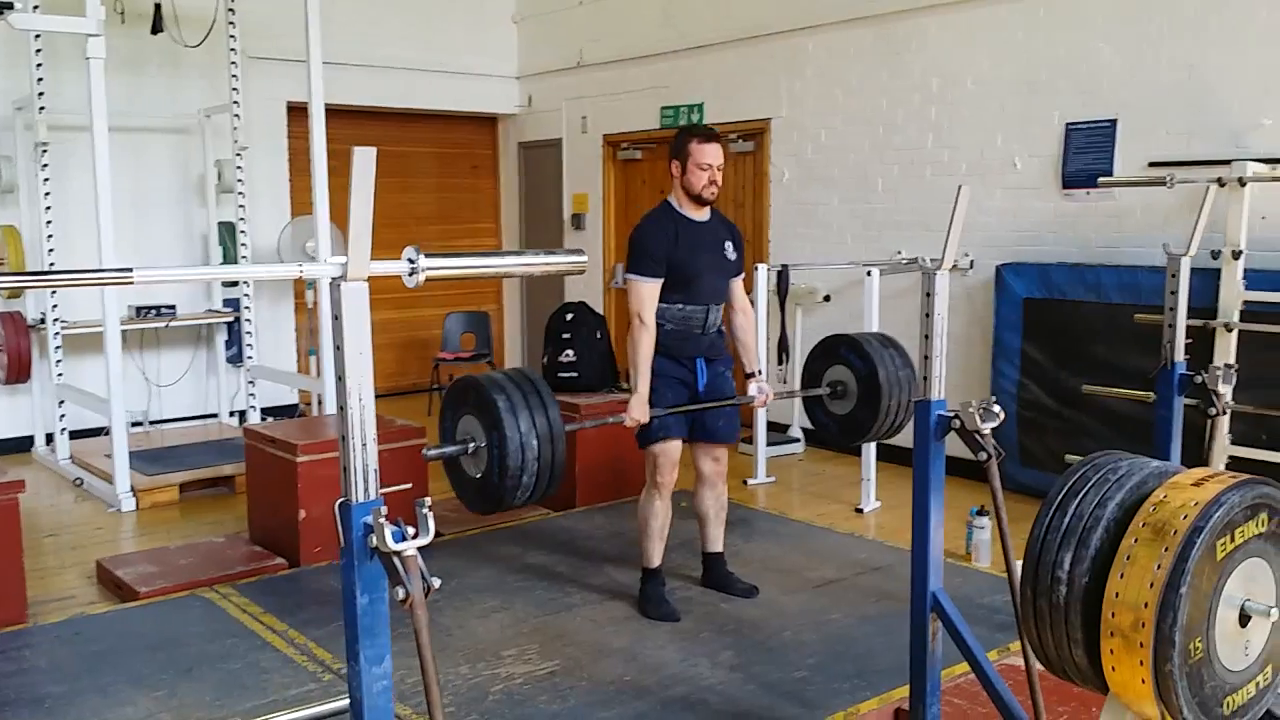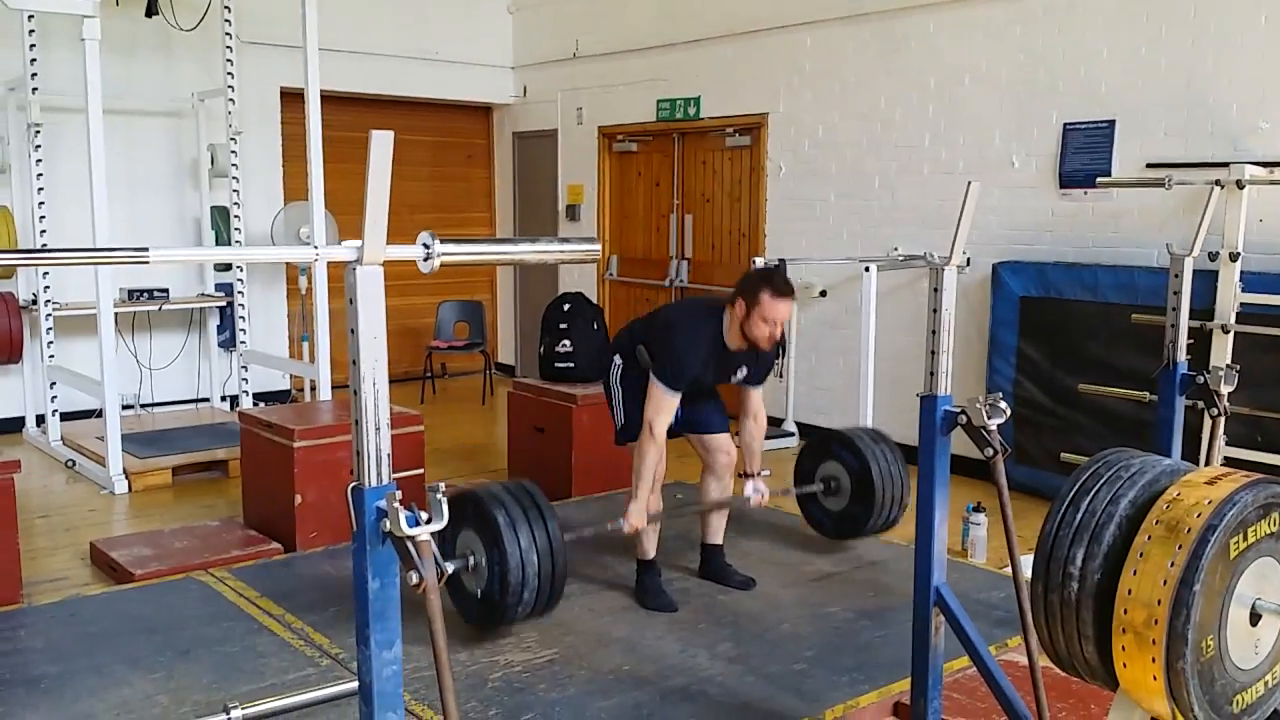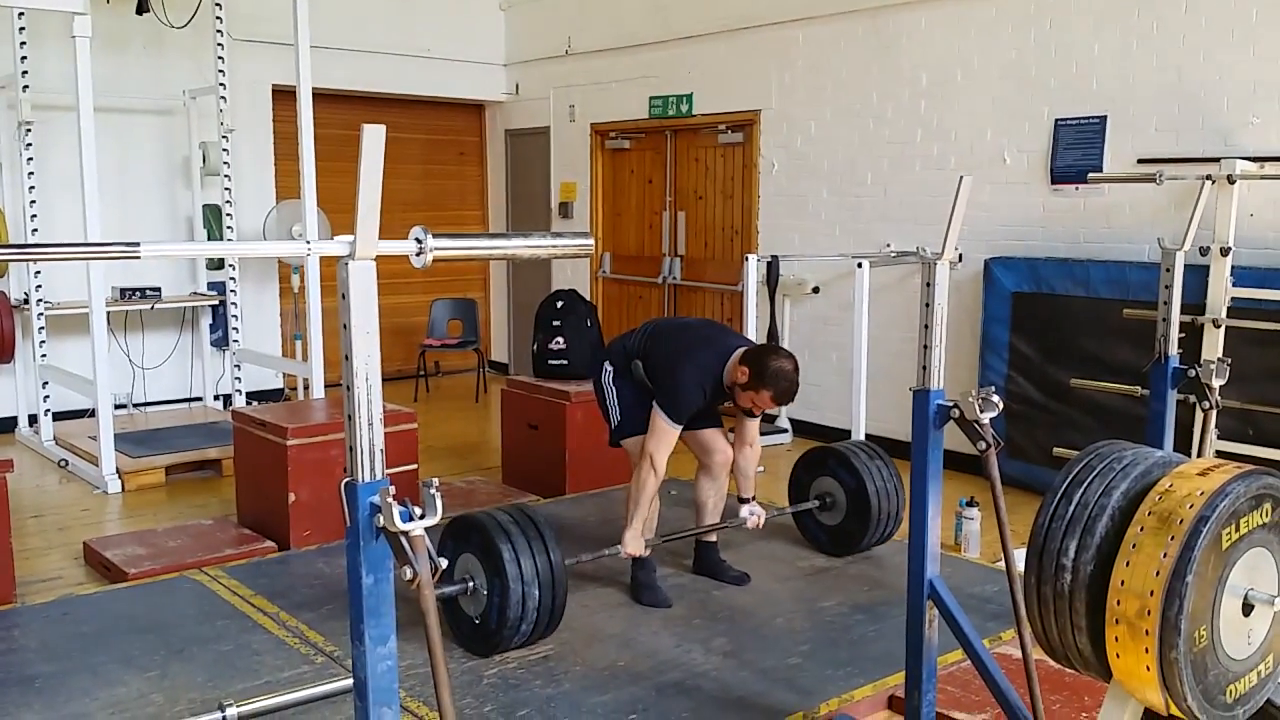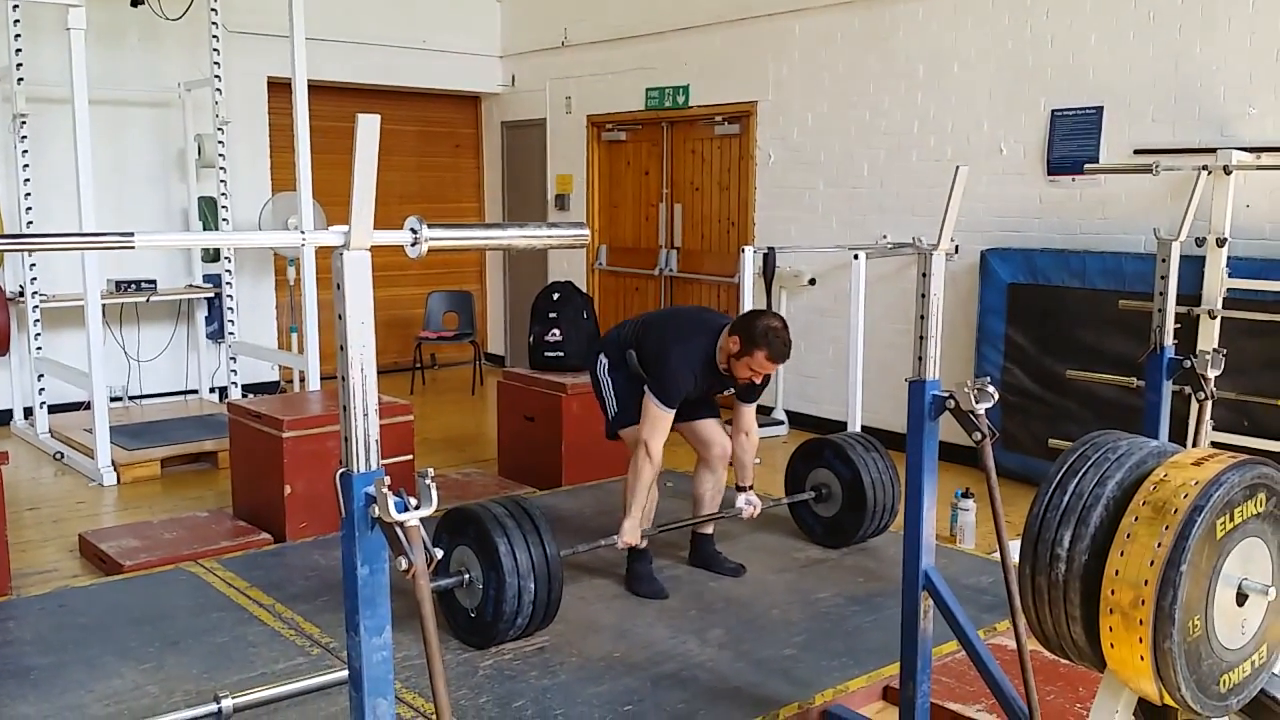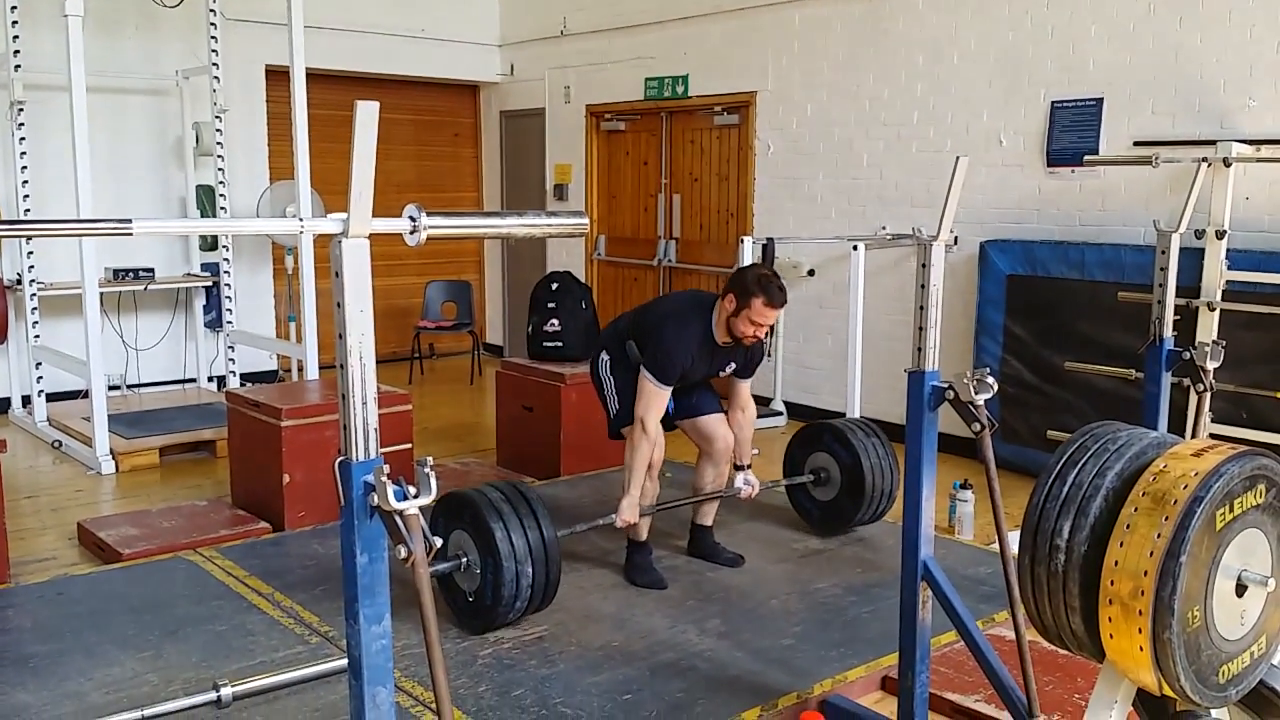
dt=0.5s
person 1, frame 1
left shoulder: (727, 232)
right shoulder: (655, 231)
left elbow: (739, 307)
right elbow: (642, 317)
left wrist: (754, 373)
right wrist: (639, 393)
left hip: (714, 362)
right hip: (664, 365)
left knee: (714, 469)
right knee: (664, 475)
left ankle: (714, 566)
right ankle: (651, 581)
person 1, frame 2
left shoulder: (762, 349)
right shoulder: (688, 339)
left elbow: (753, 415)
right elbow: (654, 426)
left wrist: (752, 475)
right wrist: (638, 501)
right hip: (636, 370)
left knee: (723, 458)
right knee: (654, 469)
left ankle: (712, 559)
right ankle: (647, 573)
person 1, frame 3
left shoulder: (759, 374)
right shoulder: (691, 378)
left elbow: (747, 444)
right elbow: (654, 458)
left wrist: (747, 500)
right wrist: (633, 530)
left hip: (669, 372)
right hip: (625, 374)
left knee: (719, 456)
right knee: (652, 466)
left ankle: (706, 553)
right ankle: (642, 569)
person 1, frame 4
left shoulder: (755, 363)
right shoulder: (681, 358)
left elbow: (745, 428)
right elbow: (649, 443)
left wrist: (744, 489)
right wrist: (632, 519)
right hip: (622, 366)
left knee: (719, 448)
right knee: (651, 458)
left ankle: (702, 545)
right ankle: (638, 561)
person 1, frame 5
left shoulder: (749, 343)
right shoulder: (678, 335)
left elbow: (742, 406)
right elbow: (647, 422)
left wrist: (743, 468)
right wrist: (630, 497)
right hip: (623, 364)
left knee: (721, 443)
right knee: (653, 453)
left ankle: (701, 537)
right ankle: (638, 552)
